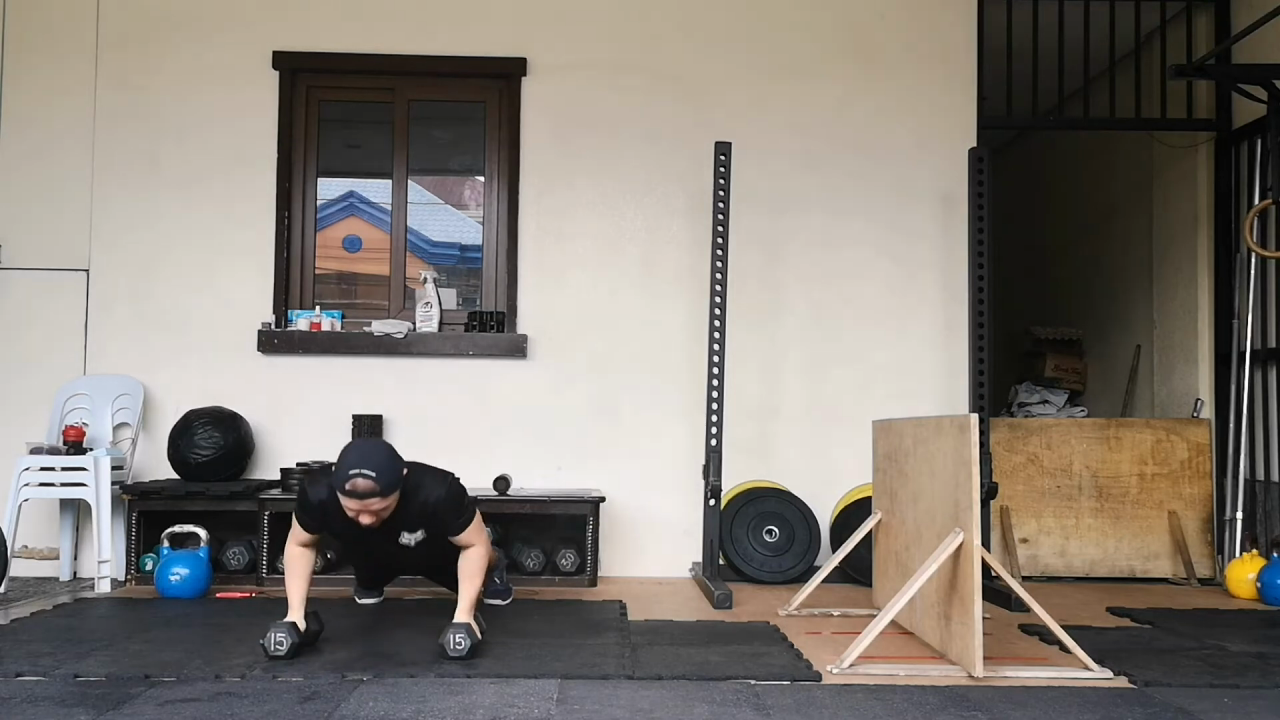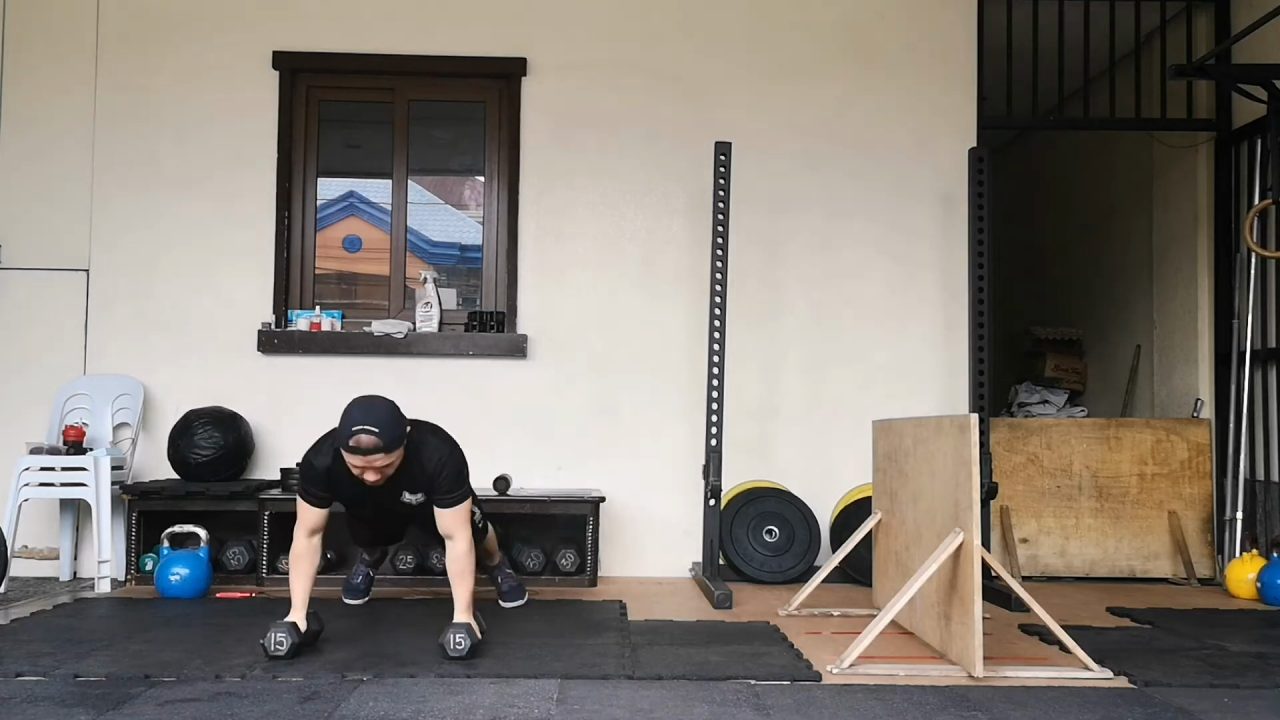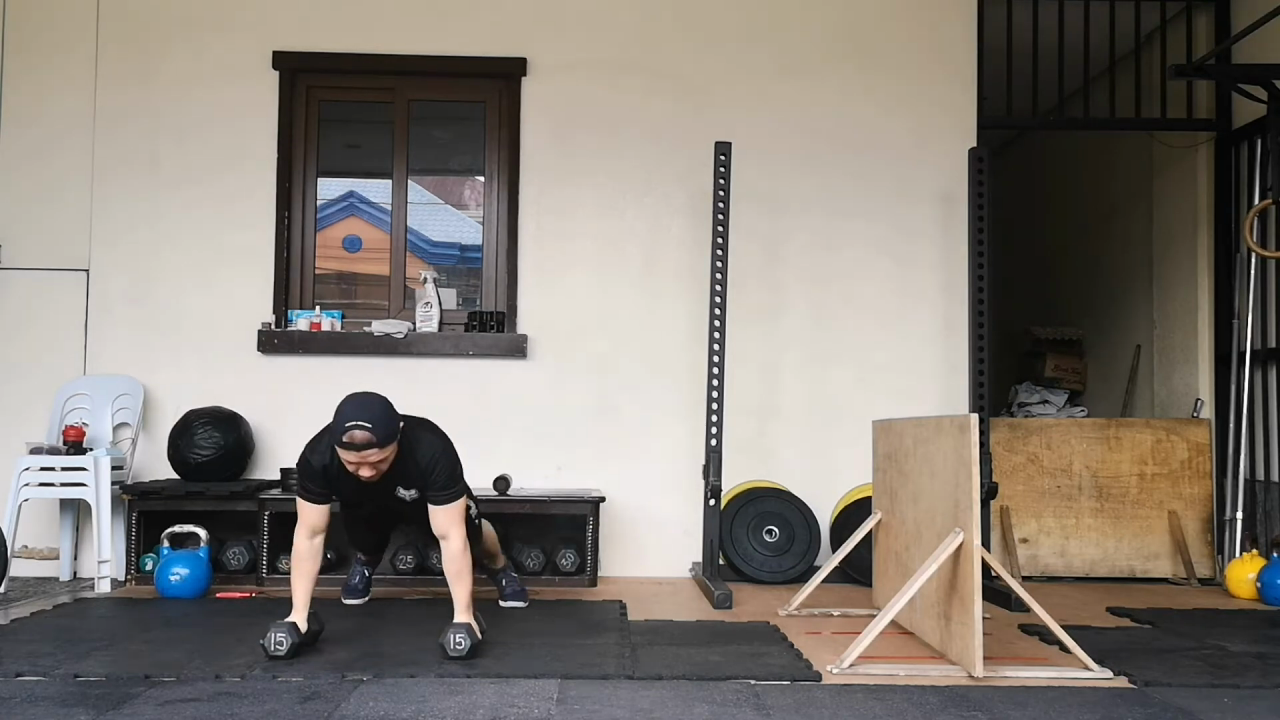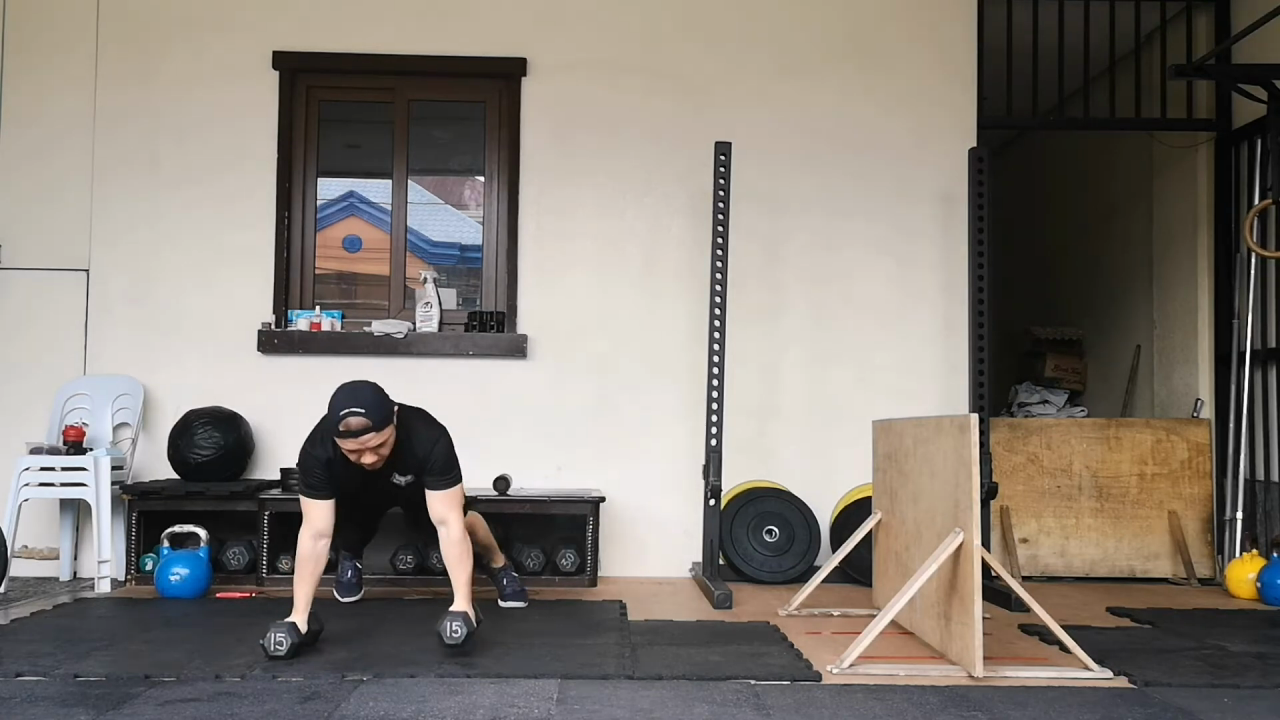
dt=0.2s
person 1, frame 1
left shoulder: (436, 492)
right shoulder: (318, 496)
left elbow: (475, 544)
right elbow: (299, 544)
left wrist: (465, 612)
right wrist: (295, 612)
left ankle: (493, 568)
person 1, frame 2
left shoulder: (439, 455)
right shoulder: (322, 460)
left elbow: (456, 537)
right elbow: (308, 534)
left wrist: (463, 615)
right wrist: (298, 612)
left hip: (432, 503)
left ankle: (496, 565)
right ankle: (369, 559)
person 1, frame 3
left shoulder: (431, 451)
right shoulder: (318, 457)
left elbow: (450, 537)
right elbow: (310, 535)
left wrist: (463, 615)
right wrist: (299, 614)
left ankle: (499, 567)
right ankle: (365, 561)
person 1, frame 4
left shoulder: (427, 437)
right shoulder: (318, 451)
left elbow: (448, 524)
right elbow: (316, 535)
left wrist: (462, 603)
right wrist: (299, 616)
left hip: (417, 483)
left ankle: (498, 566)
right ankle: (350, 557)
